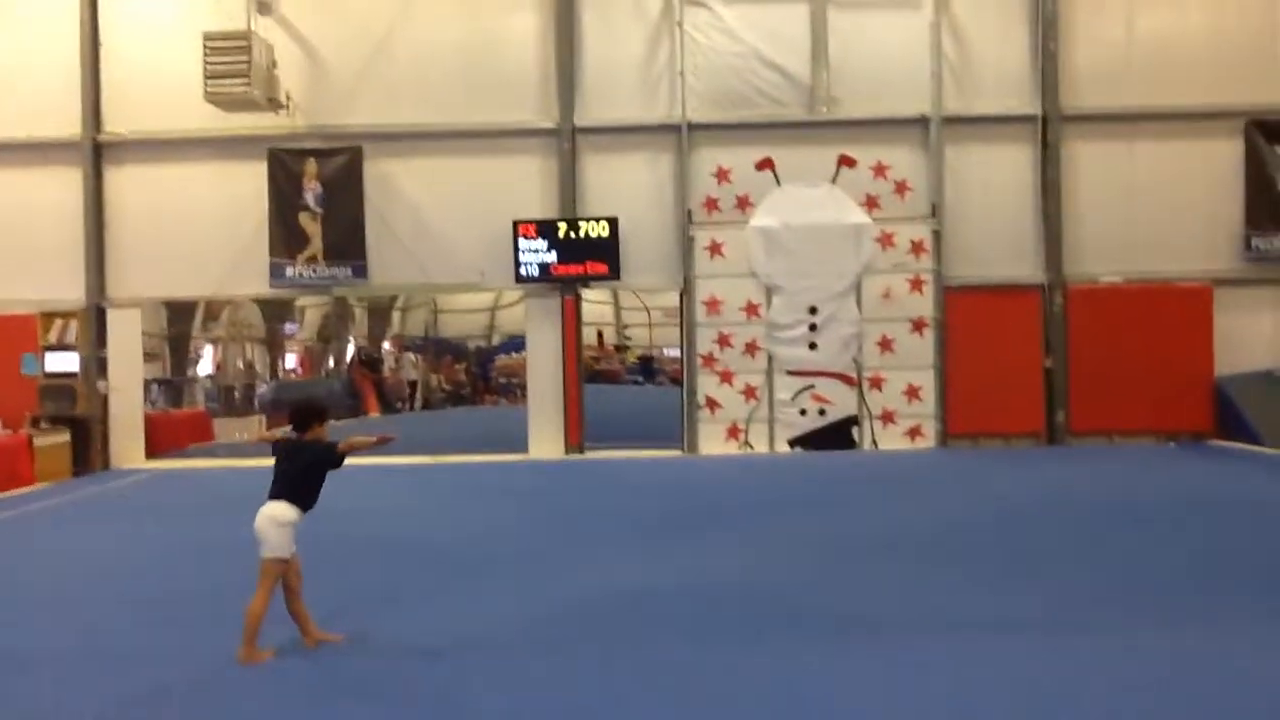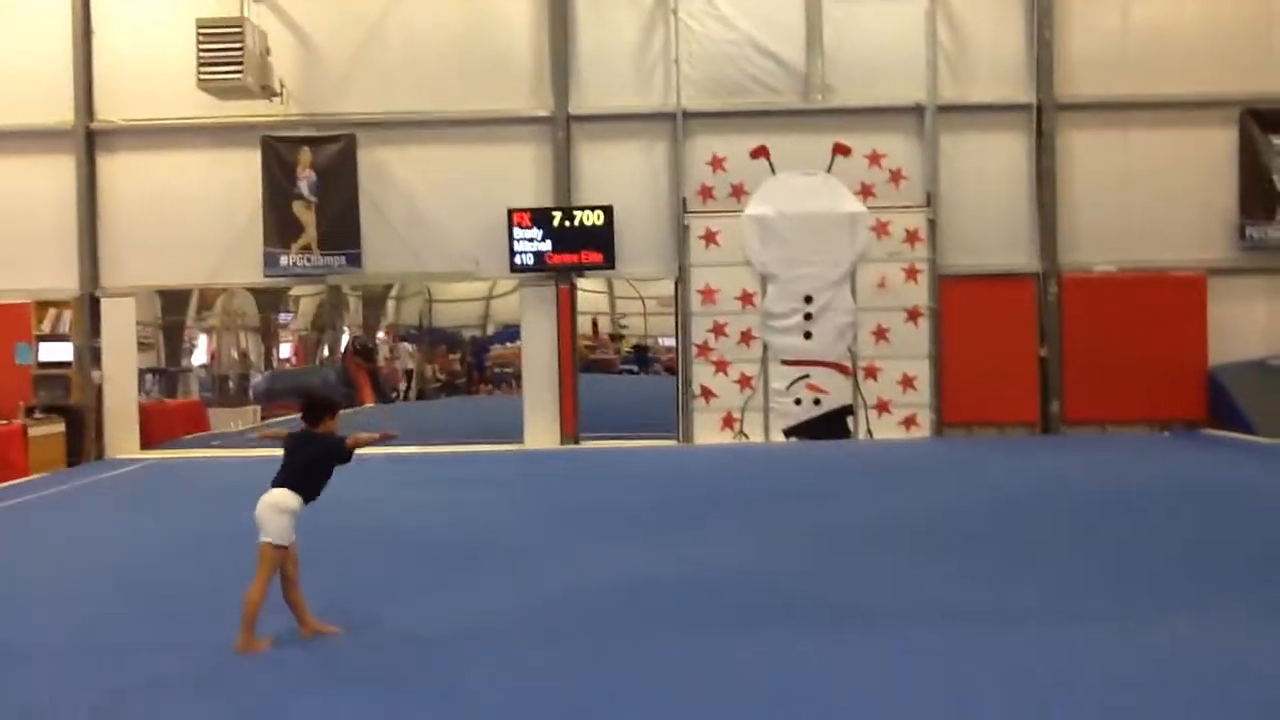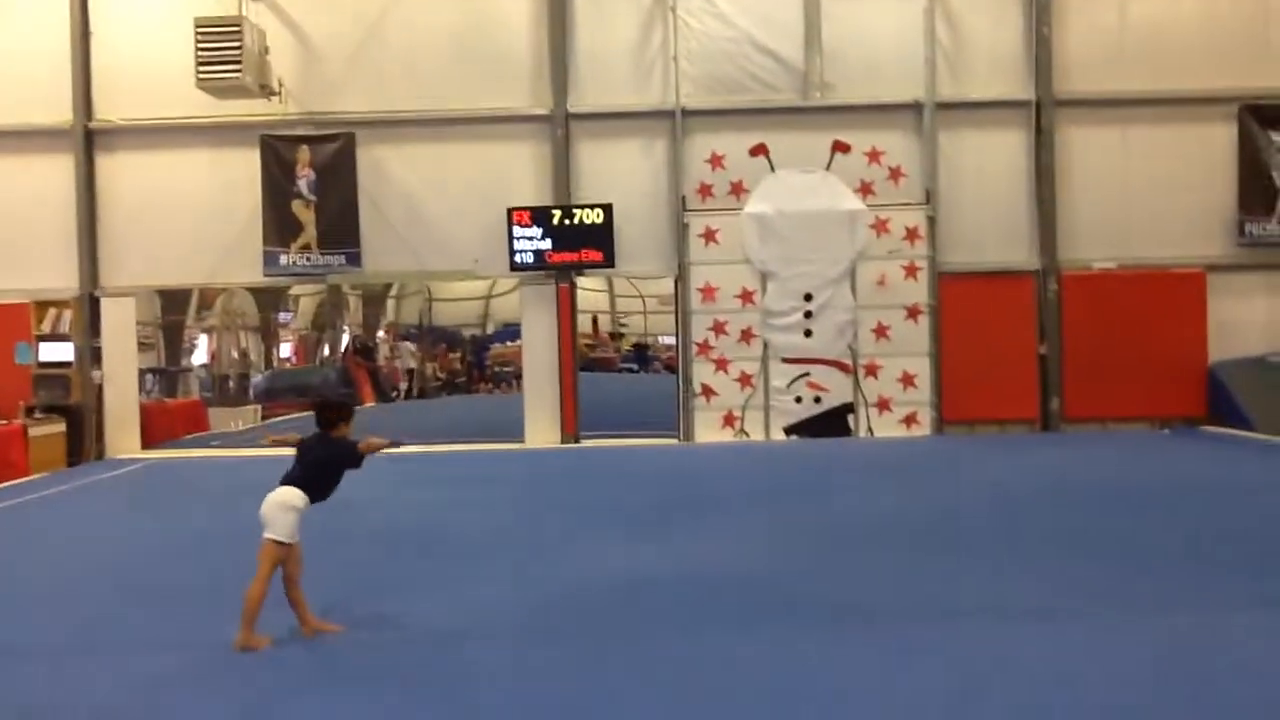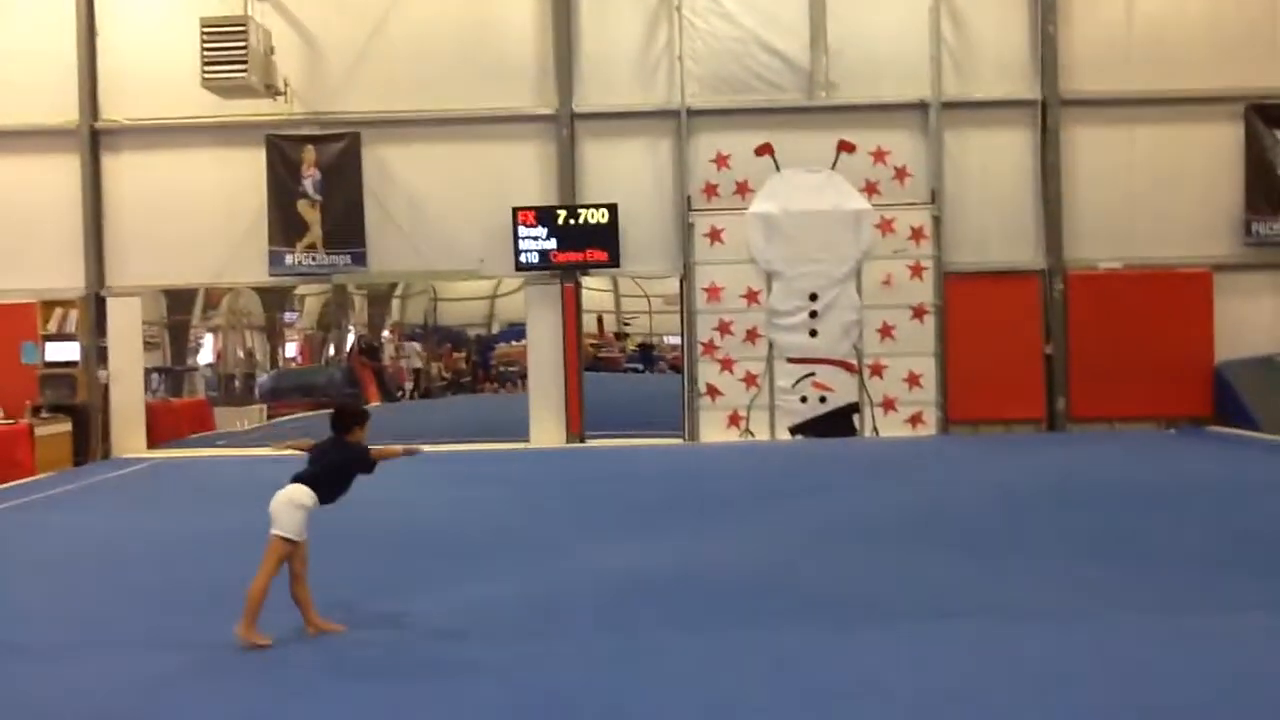
dt=0.1s
person 1, frame 1
left shoulder: (286, 446)
right shoulder: (317, 452)
left elbow: (272, 437)
right elbow: (347, 445)
left wrist: (272, 435)
right wrist: (375, 440)
left hip: (275, 516)
right hip: (280, 519)
left knee: (293, 583)
right knee: (265, 589)
left ankle: (310, 633)
right ankle: (248, 650)
person 1, frame 2
left shoulder: (299, 438)
right shoulder: (328, 445)
left elbow: (281, 435)
right elbow: (355, 441)
left wrist: (266, 433)
right wrist: (378, 437)
left hip: (275, 503)
right hip: (281, 506)
left knee: (290, 572)
right knee: (263, 578)
left ankle: (307, 623)
right ankle: (246, 638)
person 1, frame 3
left shoulder: (313, 442)
right shoulder: (339, 448)
left elbow: (293, 439)
right elbow: (364, 446)
left wrist: (275, 439)
right wrist: (385, 443)
left hip: (280, 501)
right hip: (287, 504)
left knee: (293, 571)
right knee: (264, 574)
left ankle: (308, 622)
right ankle: (246, 635)
person 1, frame 4
left shoulder: (329, 445)
right shoulder: (354, 453)
left elbow: (307, 445)
right elbow: (379, 453)
left wrist: (290, 445)
right wrist: (403, 451)
left hip: (290, 498)
right hip: (296, 501)
left knee: (298, 570)
right knee: (269, 569)
left ankle: (313, 621)
right ankle: (247, 627)
